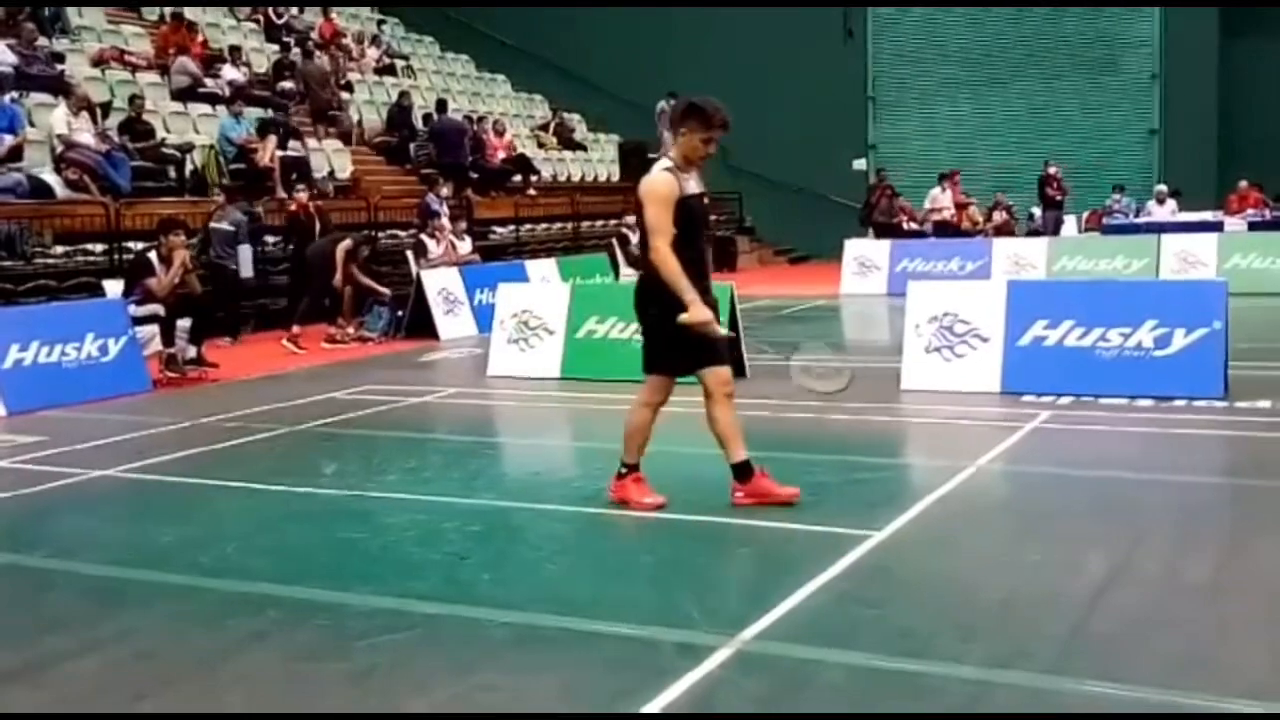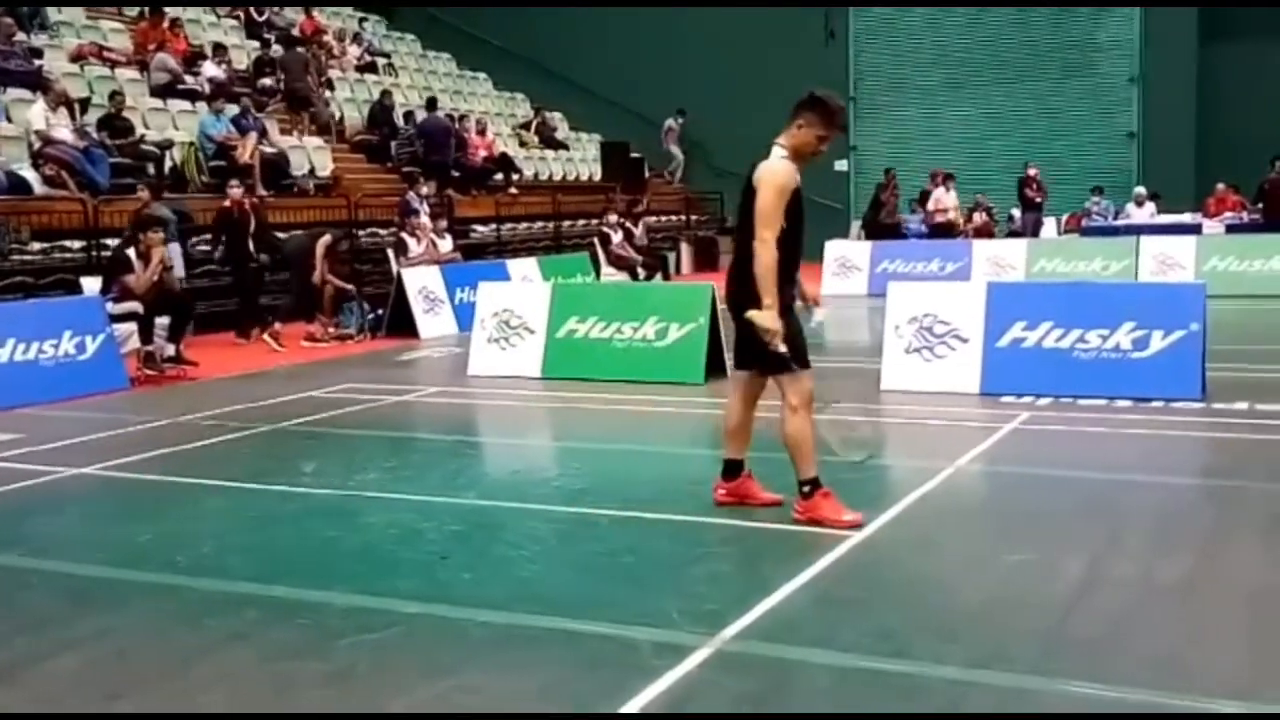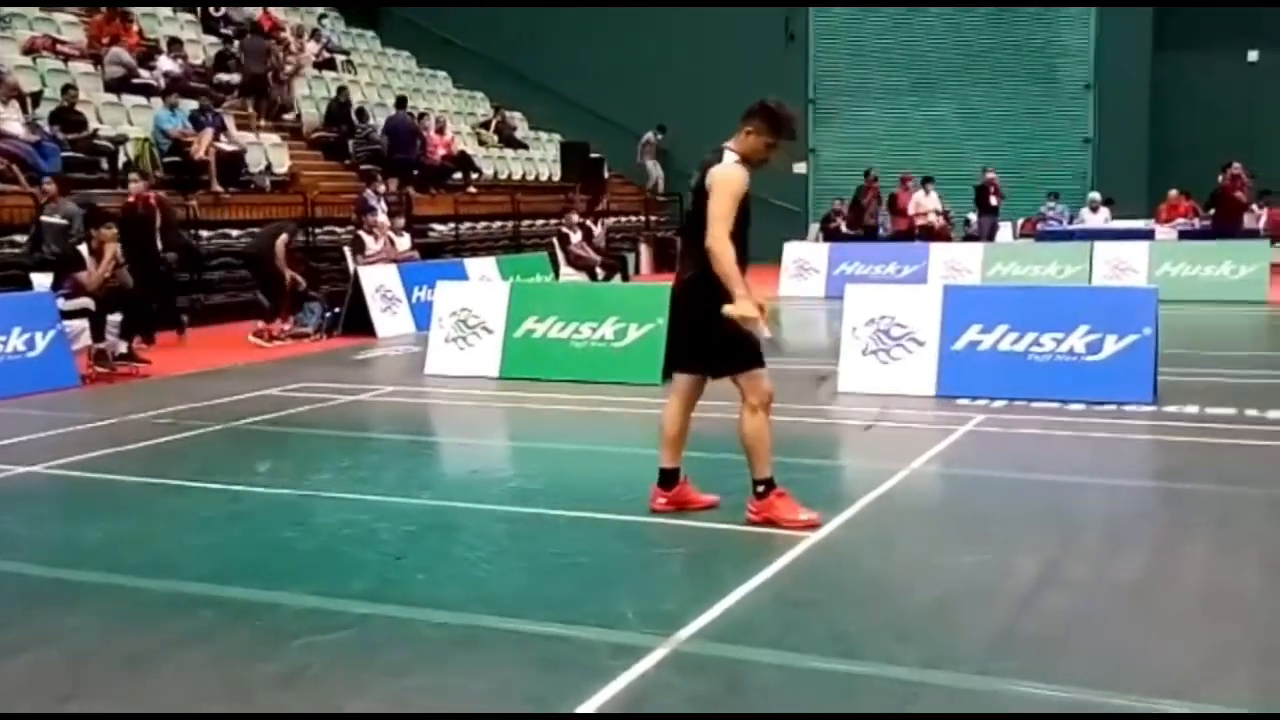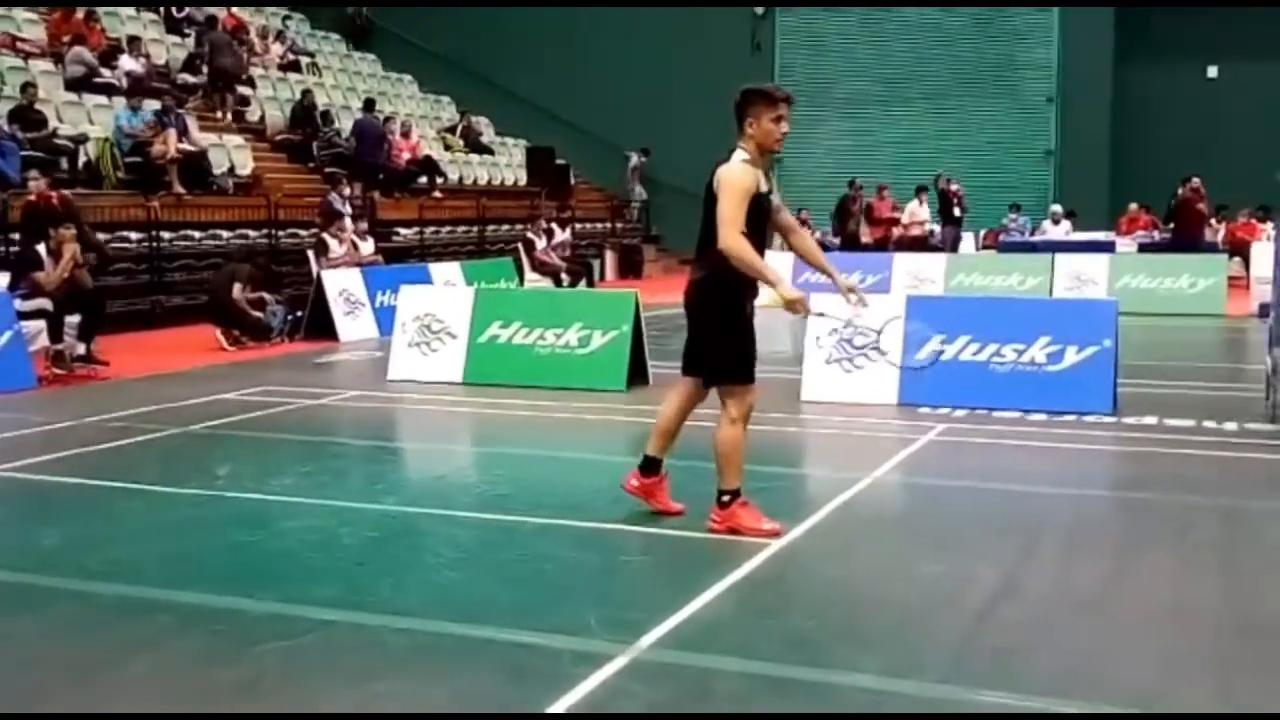
dt=0.7s
person 1, frame 1
left shoulder: (693, 176)
right shoulder: (660, 181)
right elbow: (659, 250)
right wrist: (692, 304)
left hip: (698, 296)
right hip: (666, 302)
left knee: (721, 387)
right knee: (655, 393)
left ankle: (746, 480)
right ankle: (626, 478)
person 1, frame 2
left shoulder: (779, 165)
right shoulder: (779, 171)
right elbow: (763, 242)
left wrist: (802, 287)
right wrist: (770, 307)
left hip: (752, 294)
right hip: (763, 297)
left knee: (746, 386)
right knee: (799, 394)
left ankle: (733, 479)
right ankle: (811, 497)
person 1, frame 3
left shoulder: (717, 166)
right shoulder: (731, 172)
right elbow: (717, 241)
left wrist: (746, 293)
right wrist: (741, 297)
left hip: (691, 293)
right hip: (711, 297)
left knee: (684, 391)
right knee: (757, 393)
left ankle: (669, 487)
right ankle: (765, 497)
person 1, frame 4
left shoulder: (760, 173)
right shoulder: (736, 173)
left elbow: (792, 230)
right elbow: (729, 242)
left wrist: (836, 276)
right wrist: (779, 285)
left hip: (716, 296)
right hip: (720, 298)
left knee: (692, 388)
right knee: (738, 403)
left ankle: (648, 473)
right ankle: (728, 507)
